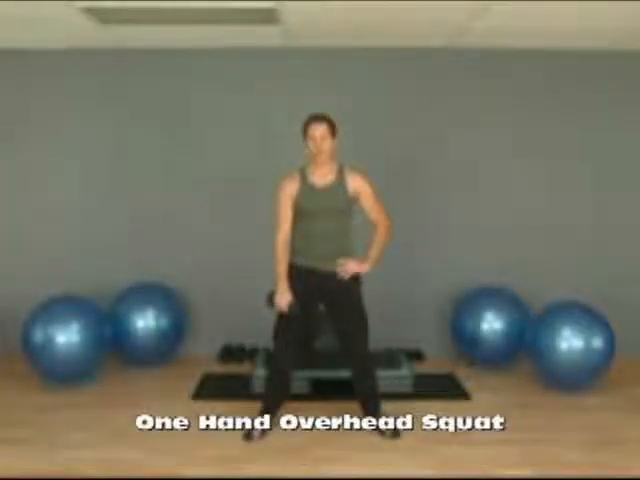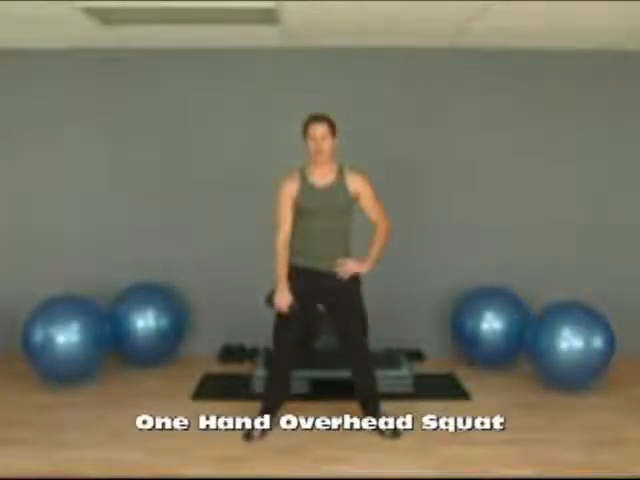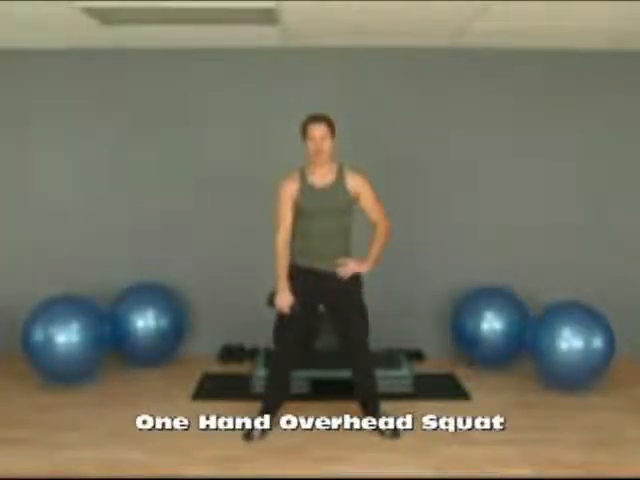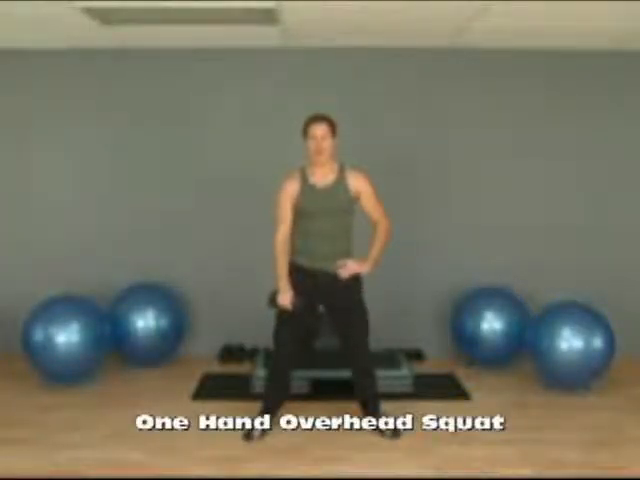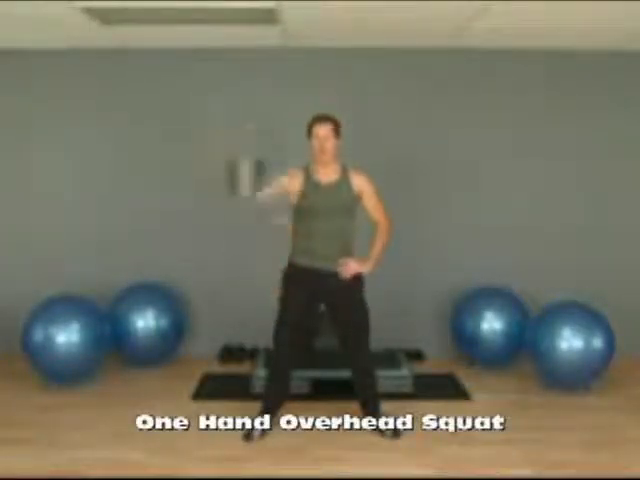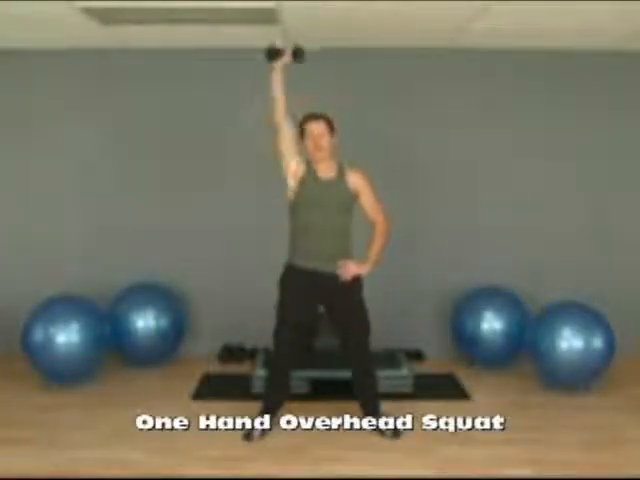
dt=0.5s
person 1, frame 1
left shoulder: (354, 181)
right shoulder: (292, 184)
left elbow: (383, 224)
right elbow: (283, 236)
left wrist: (367, 263)
right wrist: (282, 285)
left hip: (340, 276)
right hip: (301, 275)
left knee: (358, 348)
right knee: (284, 348)
left ankle: (374, 414)
right ankle: (266, 416)
person 1, frame 2
left shoulder: (354, 181)
right shoulder: (292, 184)
left elbow: (382, 224)
right elbow: (283, 236)
left wrist: (367, 263)
right wrist: (281, 286)
left hip: (340, 276)
right hip: (300, 275)
left knee: (358, 347)
right knee: (284, 349)
left ankle: (373, 414)
right ankle: (266, 416)
person 1, frame 3
left shoulder: (353, 181)
right shoulder: (292, 184)
left elbow: (382, 223)
right elbow: (283, 236)
left wrist: (368, 263)
right wrist: (282, 286)
left hip: (341, 276)
right hip: (301, 275)
left knee: (359, 347)
right knee: (285, 349)
left ankle: (374, 414)
right ankle: (266, 416)
person 1, frame 4
left shoulder: (355, 180)
right shoulder: (292, 184)
left elbow: (383, 222)
right elbow: (282, 235)
left wrist: (368, 263)
right wrist: (283, 285)
left hip: (341, 277)
right hip: (301, 275)
left knee: (358, 347)
right knee: (284, 348)
left ankle: (373, 413)
right ankle: (266, 415)
person 1, frame 5
left shoulder: (357, 181)
right shoulder: (295, 179)
left elbow: (383, 222)
right elbow: (261, 198)
left wrist: (368, 263)
right wrist: (255, 193)
left hip: (343, 277)
right hip: (301, 275)
left knee: (358, 347)
right knee: (285, 347)
left ankle: (373, 414)
right ankle: (266, 415)
person 1, frame 6
left shoulder: (353, 178)
right shoulder: (296, 172)
left elbow: (381, 222)
right elbow: (280, 121)
left wrist: (368, 264)
right wrist: (278, 72)
left hip: (341, 278)
right hip: (299, 277)
left knee: (359, 348)
right knee: (285, 349)
left ankle: (373, 414)
right ankle: (266, 415)
